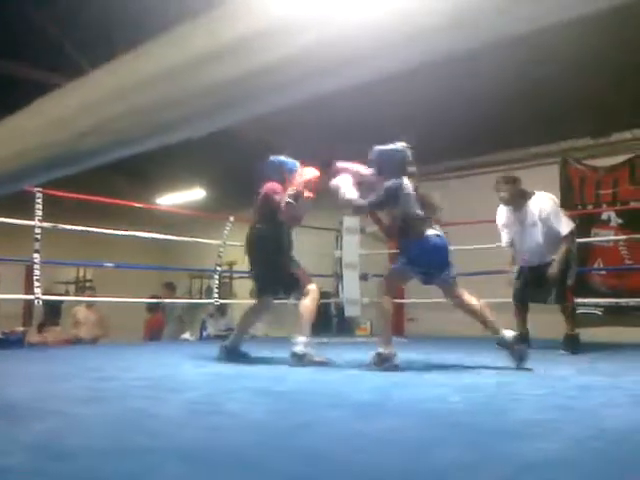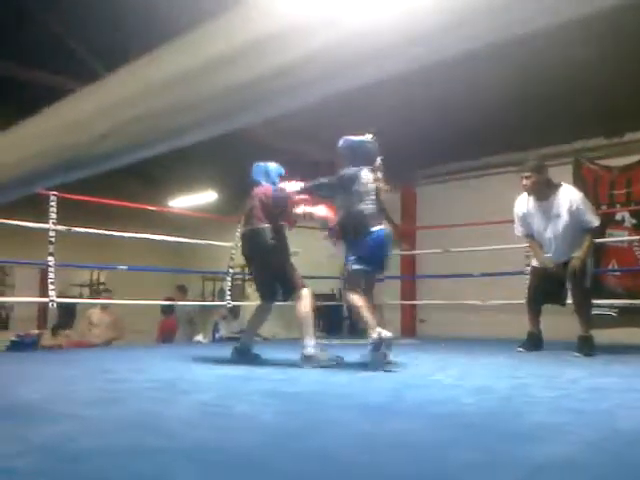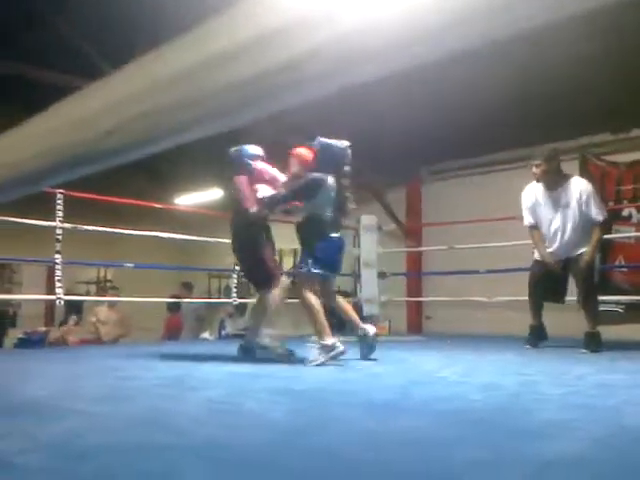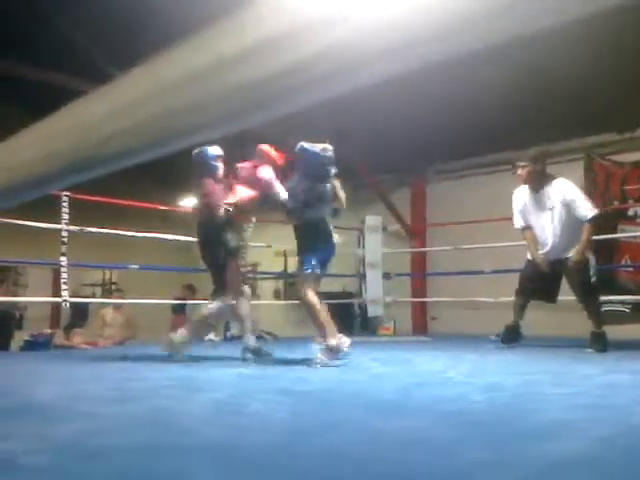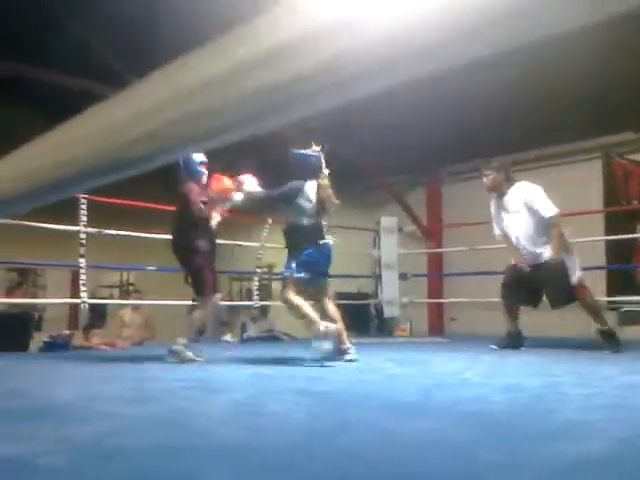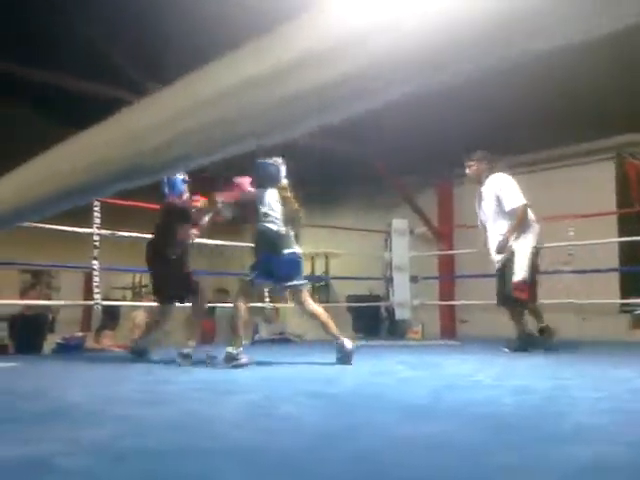
dt=0.3s
person 1, frame 1
left shoulder: (392, 186)
right shoulder: (403, 183)
left elbow: (363, 207)
left wrist: (345, 191)
left hip: (420, 244)
right hip: (434, 242)
left knee: (387, 291)
right knee: (459, 296)
left ankle: (386, 352)
right ankle: (504, 336)
person 1, frame 2
left shoulder: (352, 174)
right shoulder: (371, 176)
left elbow: (320, 188)
left hip: (365, 236)
right hip: (379, 234)
left knee: (351, 290)
right knee: (366, 291)
left ankle: (376, 334)
right ankle: (379, 338)
person 1, frame 3
left shoulder: (317, 179)
right shoulder: (335, 181)
left elbow: (286, 197)
left wrist: (266, 203)
right wrist: (297, 174)
left hip: (320, 242)
right hip: (331, 239)
left knee: (305, 290)
right knee: (329, 293)
left ankle: (329, 342)
right ankle: (364, 330)
person 1, frame 4
left shoulder: (319, 187)
right shoulder: (302, 180)
left elbow: (294, 211)
left hip: (317, 244)
right hip: (312, 243)
left knee: (306, 291)
right knee: (310, 291)
left ankle: (331, 343)
right ankle: (336, 338)
person 1, frame 5
left shoulder: (297, 188)
right shoulder: (318, 188)
left elbow: (268, 200)
left wrist: (249, 189)
left hip: (305, 248)
right hip: (321, 246)
left knee: (289, 294)
right knee: (323, 298)
left ankle: (323, 327)
right ankle: (345, 346)
person 1, frame 6
left shoulder: (261, 195)
right shoulder: (282, 197)
left hip: (272, 255)
right hip: (291, 253)
left knee: (242, 297)
right knee: (305, 302)
left ankle: (236, 351)
right ankle: (343, 343)
person 2, frame 1
left shoulder: (270, 193)
right shoulder: (274, 188)
left elbow: (291, 218)
right elbow: (285, 213)
left wrist: (297, 195)
right wrist: (297, 190)
left hip: (264, 250)
right hip: (271, 250)
left knee: (264, 300)
right knee: (310, 290)
left ankle: (230, 345)
right ankle: (301, 348)
person 2, frame 2
left shoulder: (256, 196)
right shoulder: (269, 191)
right elbow: (284, 212)
left hip: (254, 252)
right hip: (269, 249)
left knee: (267, 301)
right knee: (302, 293)
left ankle: (242, 347)
right ankle: (310, 350)
person 2, frame 3
left shoulder: (258, 180)
right shoulder: (242, 182)
right elbow: (251, 212)
left hip: (257, 243)
right hip: (250, 243)
left knee: (267, 293)
right knee: (279, 283)
left ankle: (250, 342)
right ankle: (263, 339)
person 2, frame 4
left shoulder: (219, 185)
right shoulder: (208, 185)
right elbow: (219, 216)
right wrist: (234, 202)
left hip: (225, 247)
right hip: (217, 247)
left knee: (239, 293)
right knee: (224, 298)
left ankle: (250, 343)
right ankle: (179, 337)
person 2, frame 5
left shoulder: (200, 190)
right shoulder: (188, 189)
left elbow: (211, 221)
right elbow: (199, 215)
right wrist: (215, 199)
left hip: (199, 250)
right hip: (194, 251)
left knee: (208, 297)
right knee: (212, 300)
left ankle: (192, 336)
right ankle: (180, 346)
person 2, frame 6
left shoulder: (181, 206)
right shoulder: (173, 204)
left elbow: (195, 226)
right elbow: (194, 214)
left hip: (162, 262)
right hip: (168, 261)
left knee: (166, 306)
right knee: (198, 299)
left ankle: (140, 344)
right ankle: (188, 348)
person 3, frame 1
left shoulder: (544, 203)
right shoulder: (503, 213)
left elbow: (568, 234)
right elbow: (509, 245)
left wrist: (558, 263)
right wrist: (512, 271)
left hip: (556, 257)
right hip: (529, 260)
left knee: (562, 293)
right knee: (519, 293)
left ankle: (571, 336)
right ankle: (521, 336)
person 3, frame 2
left shoulder: (571, 196)
right shoulder: (522, 203)
left elbow: (592, 227)
right elbow: (528, 236)
left wrist: (581, 257)
right wrist: (543, 260)
left hip: (573, 255)
right hip: (544, 258)
left knee: (580, 293)
right knee: (533, 295)
left ankle: (585, 338)
right ankle: (534, 337)
person 3, frame 3
left shoulder: (580, 187)
right shoulder: (530, 192)
left elbow: (599, 222)
right elbow: (533, 226)
left wrist: (591, 251)
right wrist: (544, 253)
left hip: (578, 250)
right hip: (547, 253)
left knee: (587, 290)
right knee: (534, 289)
left ankle: (592, 334)
right ankle: (537, 330)
person 3, frame 4
left shoulder: (564, 188)
right shoulder: (519, 195)
left elbow: (589, 218)
right elbow: (526, 228)
left wrist: (581, 250)
right wrist: (535, 254)
left hip: (571, 252)
right hip: (541, 254)
left knee: (586, 291)
right knee: (523, 289)
left ankle: (598, 334)
right ankle: (513, 329)
person 3, frame 5
left shoulder: (527, 191)
right shoulder: (495, 203)
left elbow: (554, 218)
right elbow: (505, 235)
left wrist: (556, 251)
right wrist: (516, 258)
left hip: (550, 253)
right hip: (525, 257)
left knee: (576, 289)
right knee: (508, 292)
left ankle: (607, 332)
right ankle: (513, 335)
person 3, frame 6
left shoulder: (501, 181)
right shoulder: (481, 193)
left elbow: (521, 209)
right elbow: (486, 227)
left wrist: (506, 237)
left hip: (521, 241)
right hip: (501, 250)
left knee: (518, 286)
right knee: (506, 297)
left ankle: (543, 327)
right ankle: (524, 336)
